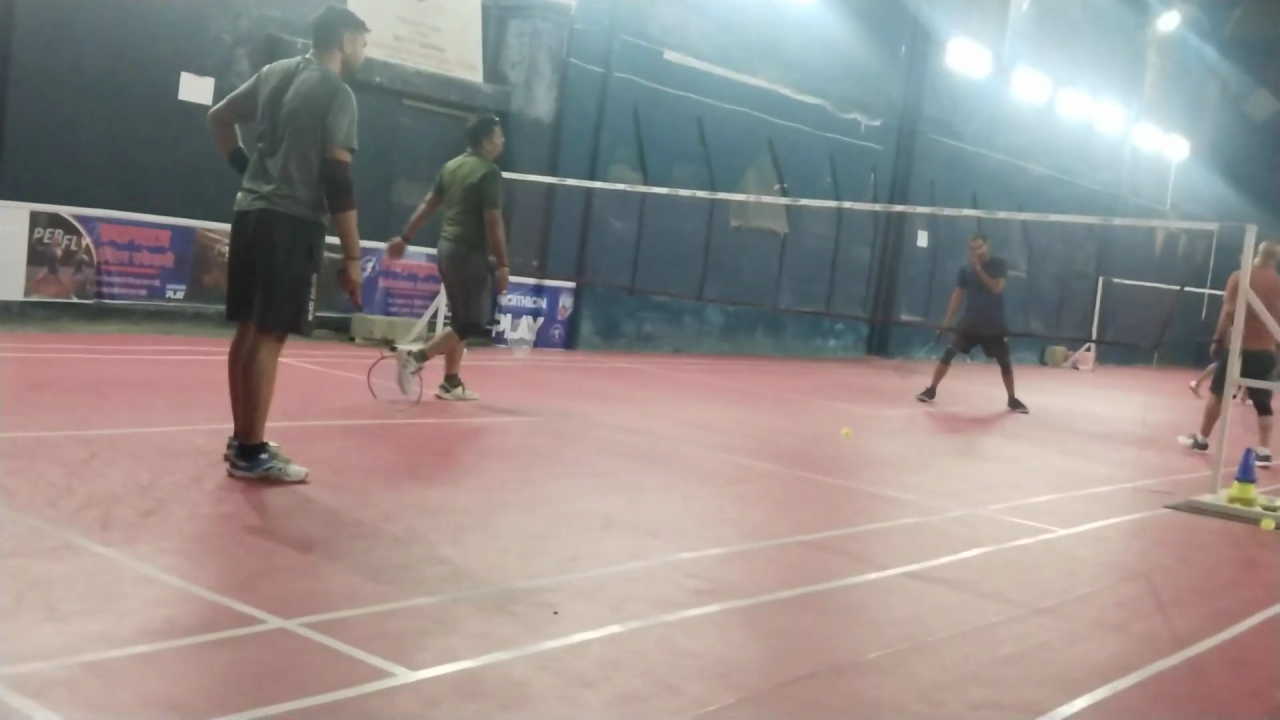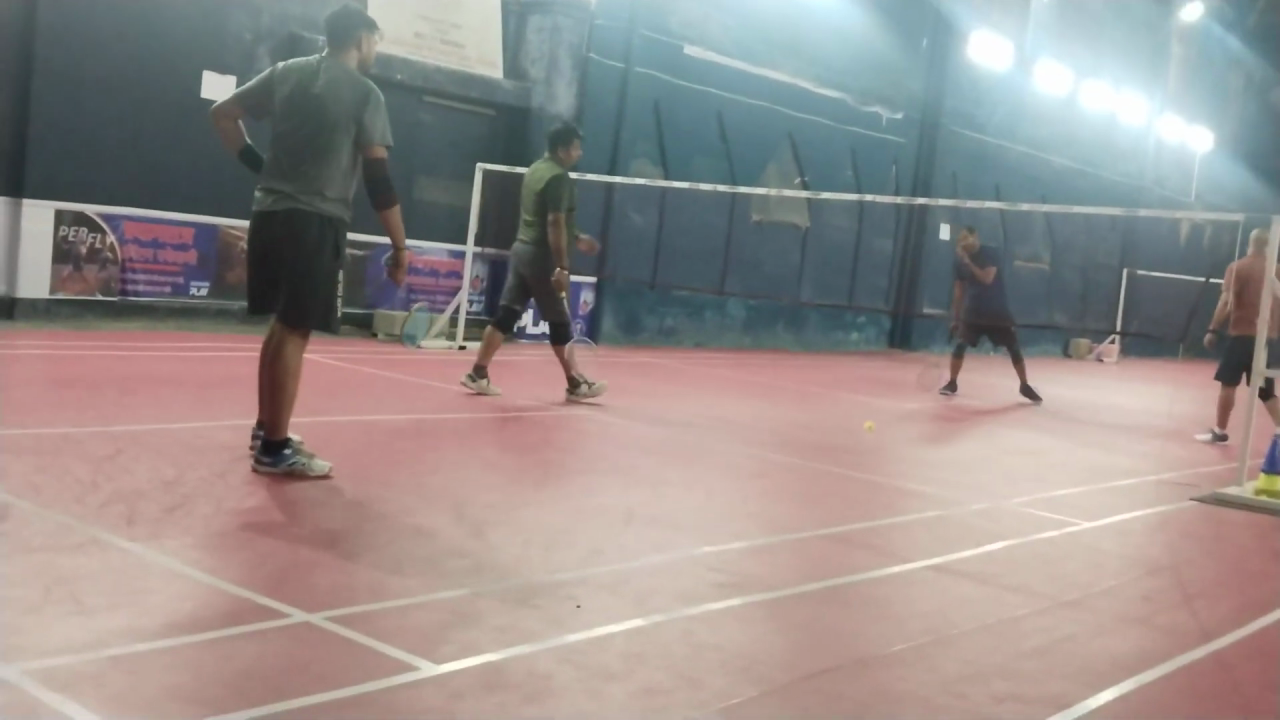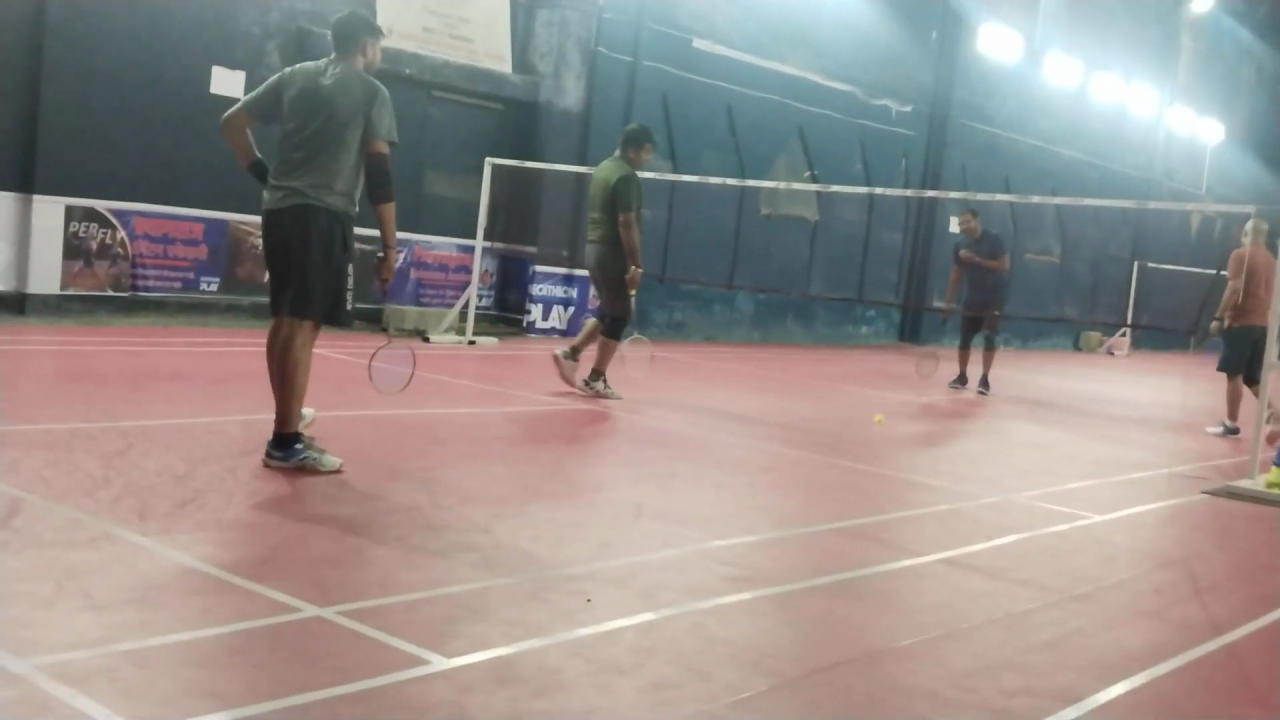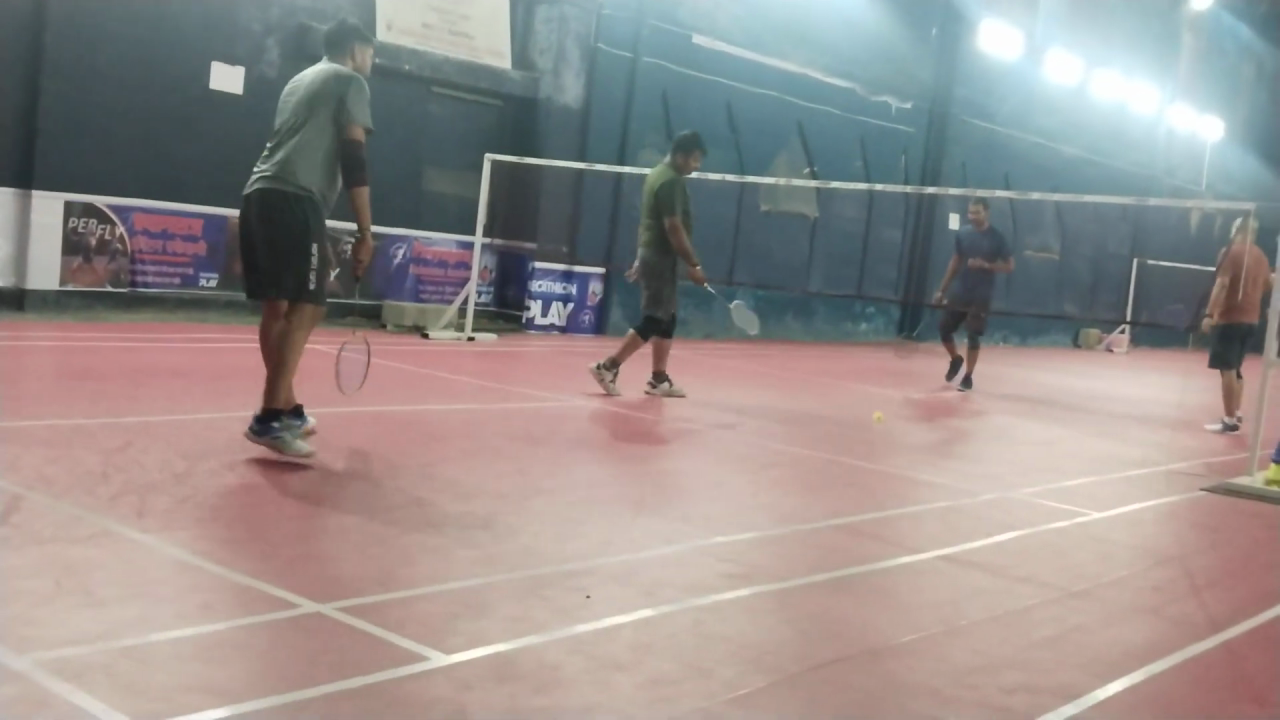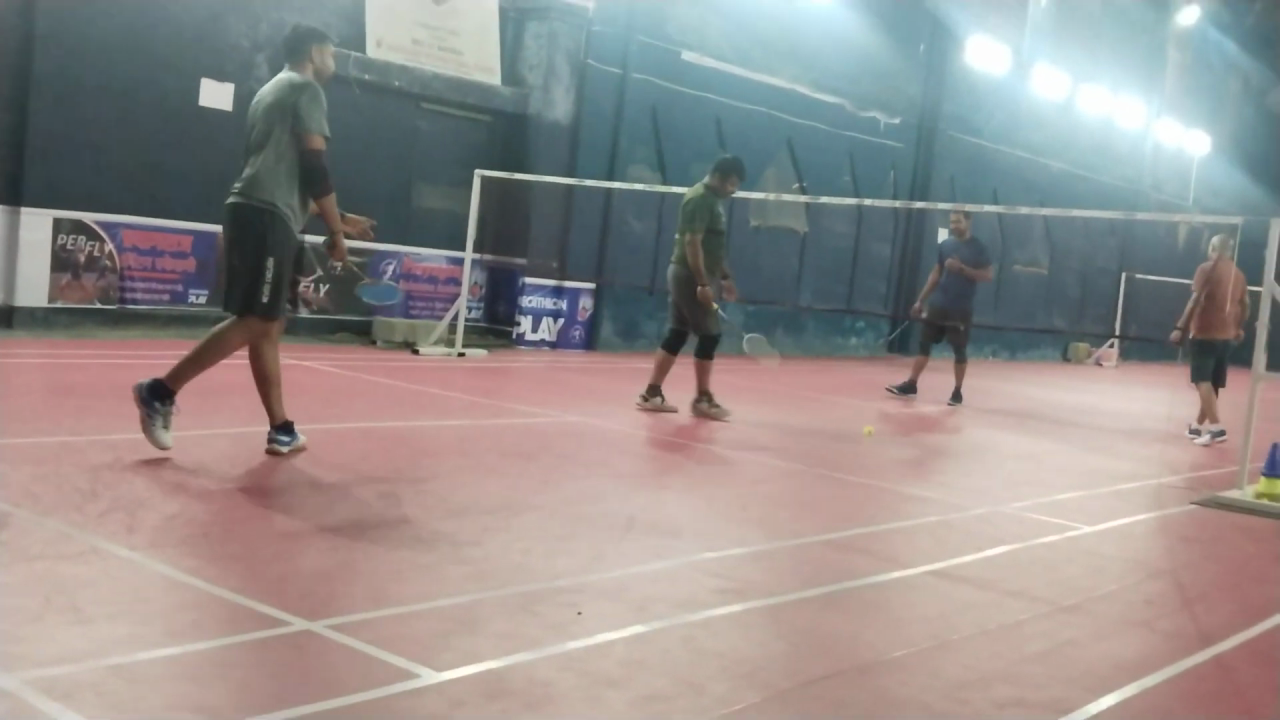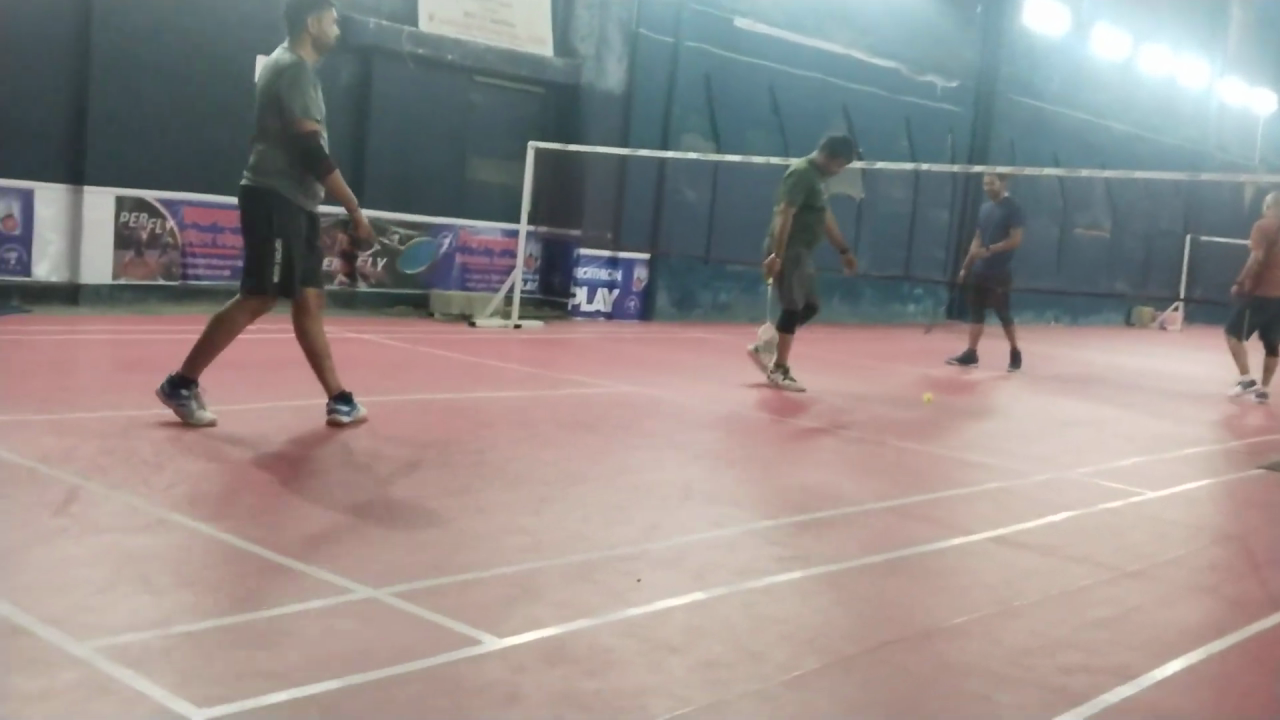
dt=0.3s
person 1, frame 1
left shoulder: (275, 73)
right shoulder: (337, 94)
left elbow: (218, 118)
right elbow: (337, 180)
right wrist: (351, 255)
left hip: (251, 213)
right hip: (291, 224)
left knee: (249, 331)
right knee: (268, 337)
left ankle: (242, 439)
right ankle: (251, 454)
person 1, frame 2
left shoulder: (285, 73)
right shoulder: (365, 94)
left elbow: (223, 113)
right elbow: (377, 177)
left wrist: (256, 163)
right wrist: (399, 247)
left hip: (268, 214)
right hip: (316, 222)
left knee: (280, 326)
right knee: (295, 333)
left ankle: (265, 427)
right ankle: (275, 449)
person 1, frame 3
left shoulder: (293, 78)
right shoulder: (373, 92)
left elbow: (232, 122)
right elbow: (379, 175)
left wrist: (263, 174)
right wrist: (389, 247)
left hip: (278, 211)
right hip: (325, 217)
left knee: (286, 319)
right knee: (303, 326)
left ankle: (289, 414)
right ankle: (285, 443)
person 1, frame 4
left shoulder: (298, 81)
right shoulder: (351, 82)
right elbow: (354, 159)
right wrist: (364, 233)
left hip: (258, 196)
right hip: (293, 200)
left knee: (277, 309)
right knee: (304, 308)
left ankle: (283, 410)
right ankle: (272, 416)
person 1, frame 5
left shoulder: (268, 93)
right shoulder: (306, 90)
right elbow: (313, 169)
left wrist: (341, 219)
right wrist: (335, 232)
left hip: (253, 214)
right hip: (264, 217)
left knee: (267, 326)
right knee: (256, 322)
left ankle: (281, 429)
right ankle: (160, 393)
person 1, frame 6
left shoulder: (292, 65)
right shoulder: (294, 69)
right elbow: (313, 152)
left wrist: (324, 208)
right wrist: (355, 209)
left hip: (294, 204)
right hip: (274, 200)
left knee: (310, 300)
right knee: (257, 299)
left ankle: (338, 400)
right ankle: (180, 385)
person 2, frame 1
left shoulder: (451, 167)
right shoulder: (488, 172)
left elbow: (428, 206)
right elbow: (493, 223)
left wrist: (403, 238)
right wrist: (503, 264)
left hip: (447, 247)
right hip: (468, 253)
left knee: (464, 318)
right knee: (474, 322)
left ankle: (451, 382)
right ankle: (415, 358)
person 2, frame 2
left shoulder: (535, 171)
right shoulder: (558, 178)
right elbow: (555, 225)
left wrist: (576, 237)
right wrist: (562, 267)
left hip: (521, 249)
right hip: (541, 256)
left knee: (507, 314)
right knee: (559, 320)
left ankle: (478, 375)
right ankle: (576, 385)
person 2, frame 3
left shoulder: (602, 169)
right shoulder: (626, 177)
right elbow: (627, 224)
right wrist: (636, 265)
left hip: (595, 247)
right hip: (612, 253)
left knee: (607, 314)
right knee: (618, 317)
left ankle: (570, 353)
right ankle: (596, 380)
person 2, frame 4
left shoulder: (661, 175)
right shoulder: (671, 182)
right elbow: (675, 229)
left wrist: (640, 261)
right wrist: (694, 265)
left hip: (652, 255)
right hip: (662, 258)
left knee: (665, 319)
right knee: (655, 321)
left ankle: (659, 380)
right ankle: (607, 368)
person 2, frame 5
left shoulder: (711, 200)
right shoulder: (701, 200)
left elbow: (712, 245)
right elbow: (692, 244)
left wrist: (725, 276)
right wrist: (703, 284)
left hip: (689, 277)
right hip: (690, 276)
left knee: (677, 335)
right knee: (710, 335)
left ankle: (652, 393)
right ankle: (703, 399)
person 2, frame 6
left shoulder: (819, 177)
right shoulder: (802, 174)
left elbow: (825, 217)
right elbow: (784, 214)
left wrist: (844, 250)
right wrist: (776, 254)
left hip: (801, 252)
right hip: (788, 250)
left knee: (809, 306)
right knee: (793, 310)
left ankle: (763, 345)
right ankle: (779, 372)
person 3, frame 1
left shoulder: (1240, 278)
left elbow: (1228, 312)
left wrist: (1217, 339)
left hip: (1239, 346)
left knee: (1217, 393)
right knee: (1262, 401)
left ankle: (1200, 439)
person 3, frame 2
left shoulder: (1237, 268)
left elbow: (1226, 301)
left wrist: (1212, 330)
left hip: (1241, 334)
left knee: (1228, 384)
left ankle: (1220, 431)
person 3, frame 3
left shoulder: (1240, 255)
right shoulder: (1271, 260)
left elbow: (1234, 288)
right elbow: (1272, 292)
left wrist: (1219, 317)
left hip: (1241, 323)
right hip: (1263, 324)
left knee: (1234, 375)
right knee: (1252, 377)
left ankle: (1231, 424)
person 3, frame 4
left shoulder: (1230, 252)
right shoulder: (1261, 257)
left elbow: (1222, 284)
right elbow: (1268, 285)
left wrist: (1209, 314)
left hip: (1229, 318)
right hip: (1250, 320)
left knee: (1227, 370)
right knee: (1234, 369)
left ankle: (1230, 421)
right ankle: (1235, 413)
person 3, frame 5
left shoulder: (1206, 269)
right shoulder: (1238, 274)
left elbow: (1196, 300)
right elbow: (1245, 305)
left wrist: (1180, 327)
right wrist: (1238, 327)
left hip: (1205, 334)
right hip: (1226, 336)
left knee: (1203, 383)
right knee: (1213, 383)
left ankle: (1216, 429)
right ankle: (1198, 426)
person 3, frame 6
left shoulder: (1263, 226)
left elbow: (1257, 257)
left wrist: (1239, 282)
left hip: (1257, 292)
left knee: (1233, 333)
left ankle: (1247, 379)
right ankle: (1263, 390)
person 4, frame 1
left shoulder: (999, 265)
right shoulder: (966, 269)
left elbow: (996, 288)
right elbow: (958, 295)
left wrist: (978, 269)
right wrist: (946, 322)
left hip: (994, 323)
right hip: (970, 321)
left knee: (1005, 361)
right knee: (949, 352)
left ankle: (1012, 399)
right ankle: (931, 390)
person 4, frame 2
left shoulder: (990, 254)
right shoulder: (959, 261)
left elbow: (987, 279)
right elbow: (959, 289)
left wrist: (968, 262)
right wrist: (955, 318)
left hip: (998, 311)
right hip: (974, 311)
left knee: (1014, 349)
right knee: (960, 345)
left ankle: (1025, 387)
right ankle: (952, 383)
person 4, frame 3
left shoulder: (994, 240)
right shoulder: (960, 245)
left elbow: (1005, 266)
right elbow: (956, 273)
left wrist: (977, 259)
right wrist: (949, 301)
left hip: (993, 298)
right hip: (972, 299)
left knee: (989, 336)
right knee: (965, 338)
left ankle: (984, 378)
right ankle: (962, 376)
person 4, frame 4
left shoulder: (997, 238)
right shoulder: (963, 234)
left elbow: (1009, 267)
left wrist: (984, 265)
right wrist: (941, 289)
left hip: (980, 296)
right hip: (958, 292)
left knee: (973, 335)
right knee: (945, 329)
left ankle: (968, 377)
right ankle: (956, 360)
person 4, frame 5
left shoulder: (978, 248)
right shoulder: (945, 245)
left elbow: (987, 275)
left wrist: (962, 268)
right wrist: (921, 300)
left hip: (960, 308)
right hip: (938, 304)
left knee: (959, 349)
right knee: (925, 343)
left ankle: (957, 391)
right ankle: (911, 385)
person 4, frame 6
left shoulder: (1012, 208)
right shoulder: (985, 208)
left elbow: (1016, 240)
left wrist: (988, 250)
right wrist: (965, 266)
left hip: (998, 269)
right hip: (980, 268)
left knee: (1002, 313)
right knee: (976, 311)
left ankle: (1014, 353)
right ankle: (971, 353)
